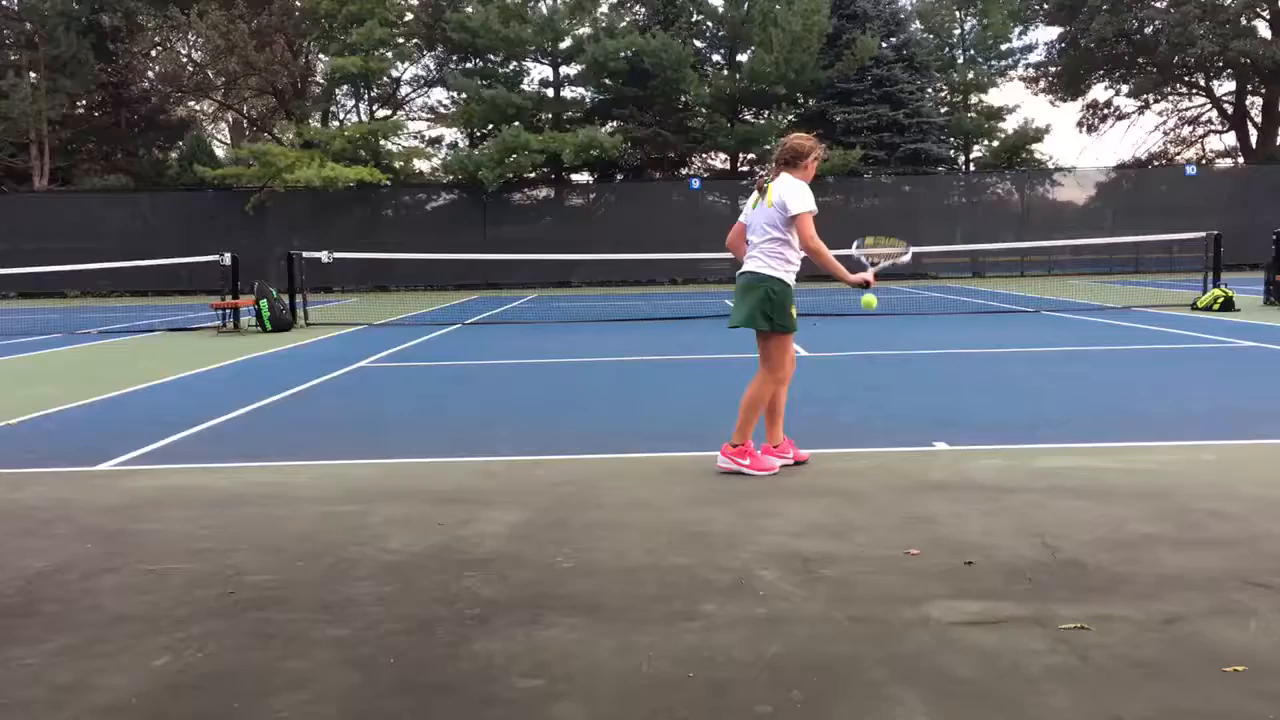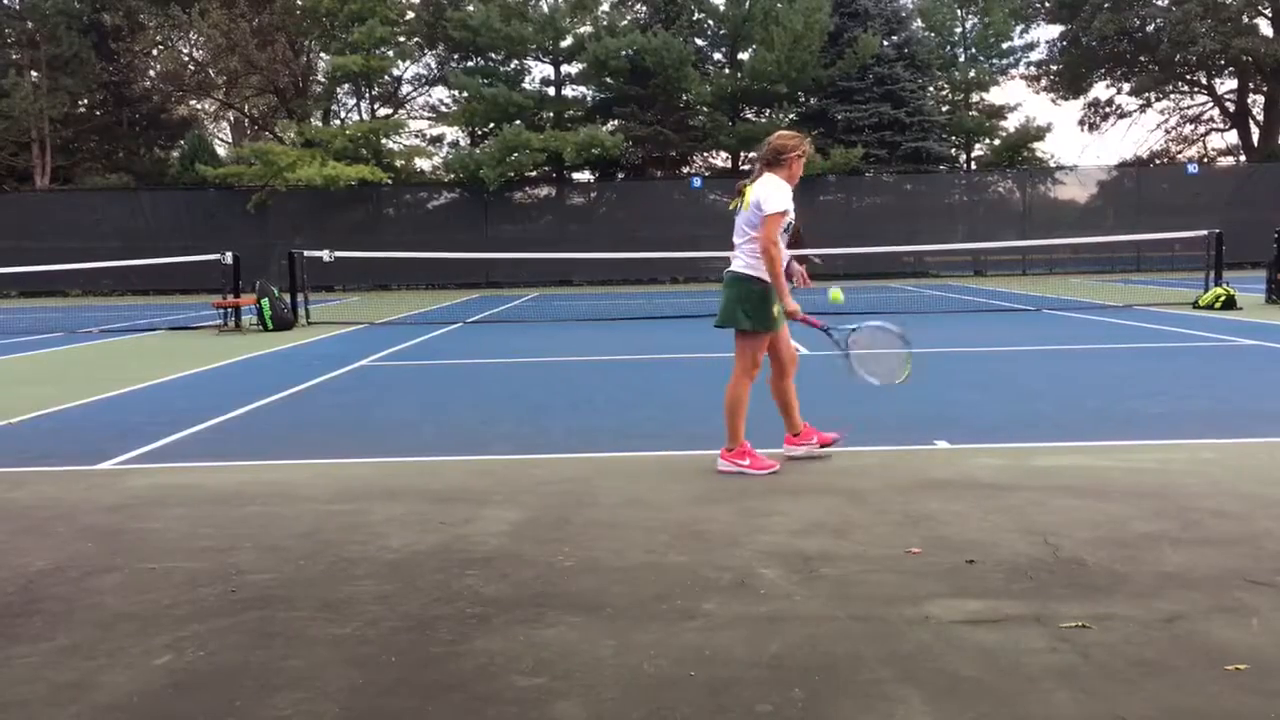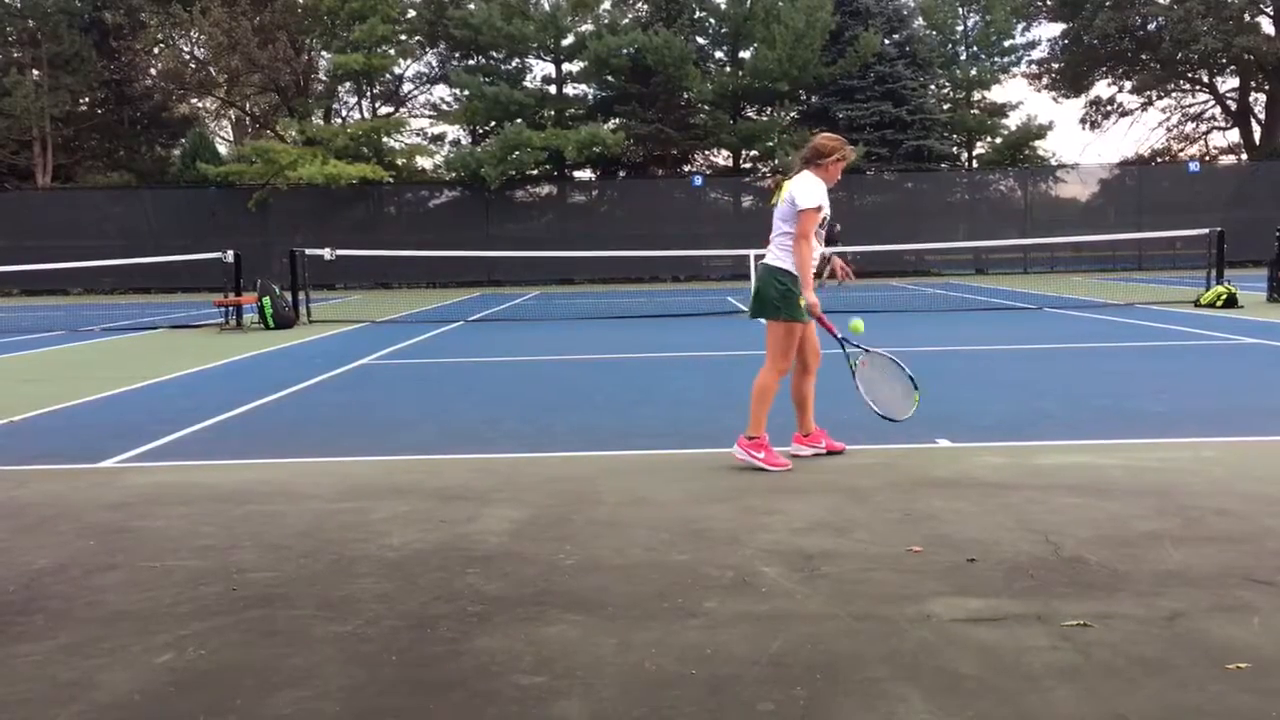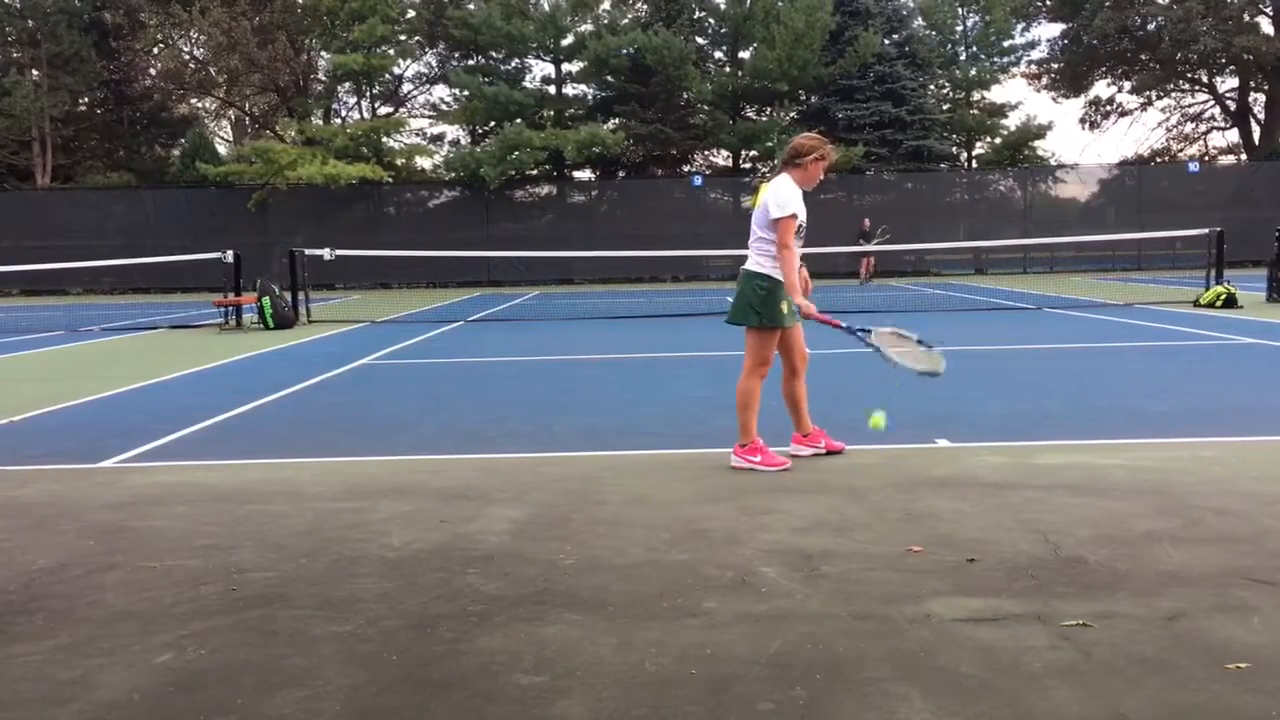
dt=0.7s
person 1, frame 1
left shoulder: (762, 191)
right shoulder: (796, 189)
left elbow: (733, 241)
right elbow: (810, 244)
right wrist: (849, 277)
left hip: (754, 281)
right hip: (772, 286)
left knee: (783, 369)
right knee: (771, 373)
left ankle: (776, 445)
right ankle: (736, 449)
person 1, frame 2
left shoulder: (759, 187)
right shoulder: (776, 188)
right elbow: (768, 245)
left wrist: (788, 266)
right wrist: (784, 297)
left hip: (754, 284)
right hip: (753, 285)
left knee: (785, 361)
right knee: (746, 370)
left ankle: (798, 435)
right ankle: (733, 452)
person 1, frame 3
left shoulder: (801, 184)
right shoulder: (812, 185)
right elbow: (802, 239)
left wrist: (829, 259)
right wrist: (807, 290)
left hip: (786, 280)
right hip: (784, 281)
left knee: (809, 359)
right knee: (778, 363)
left ankle: (807, 435)
right ankle: (752, 442)
person 1, frame 4
left shoulder: (786, 188)
right shoulder: (785, 190)
right elbow: (784, 247)
left wrist: (800, 270)
right wrist: (797, 295)
left hip: (774, 286)
right hip: (764, 284)
left knee: (797, 360)
right knee: (757, 368)
left ankle: (805, 436)
right ankle: (746, 447)
